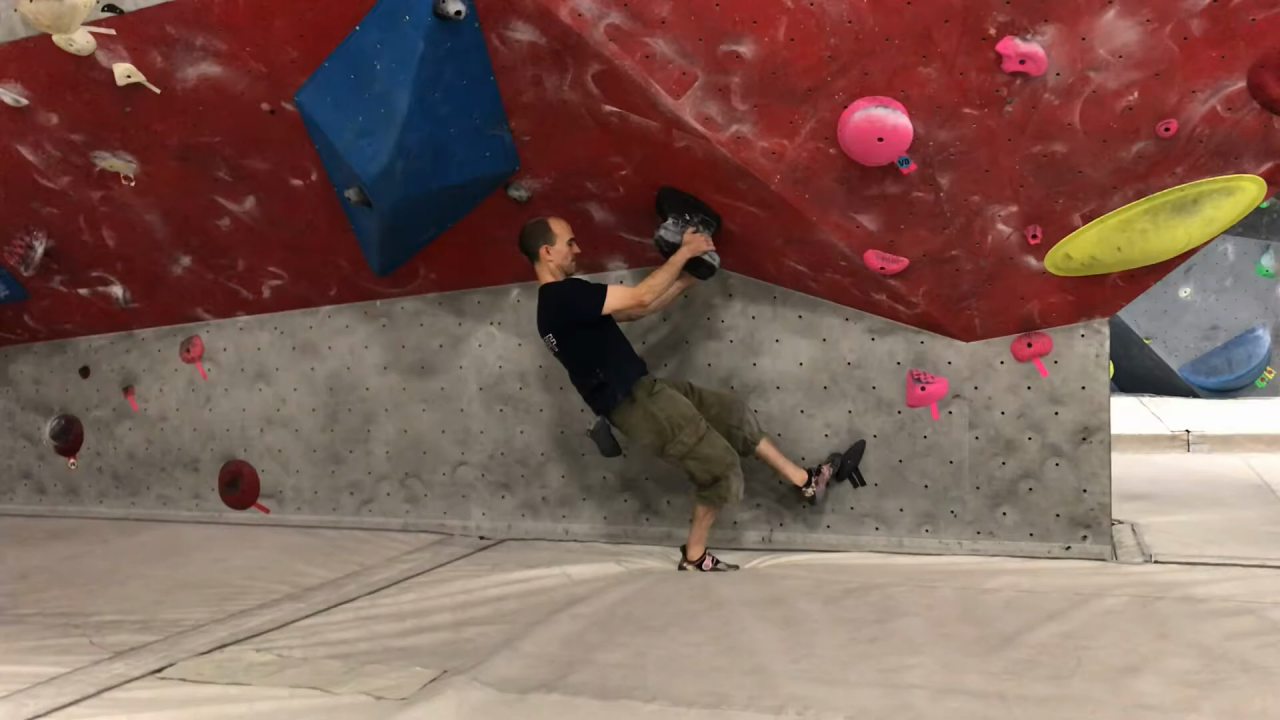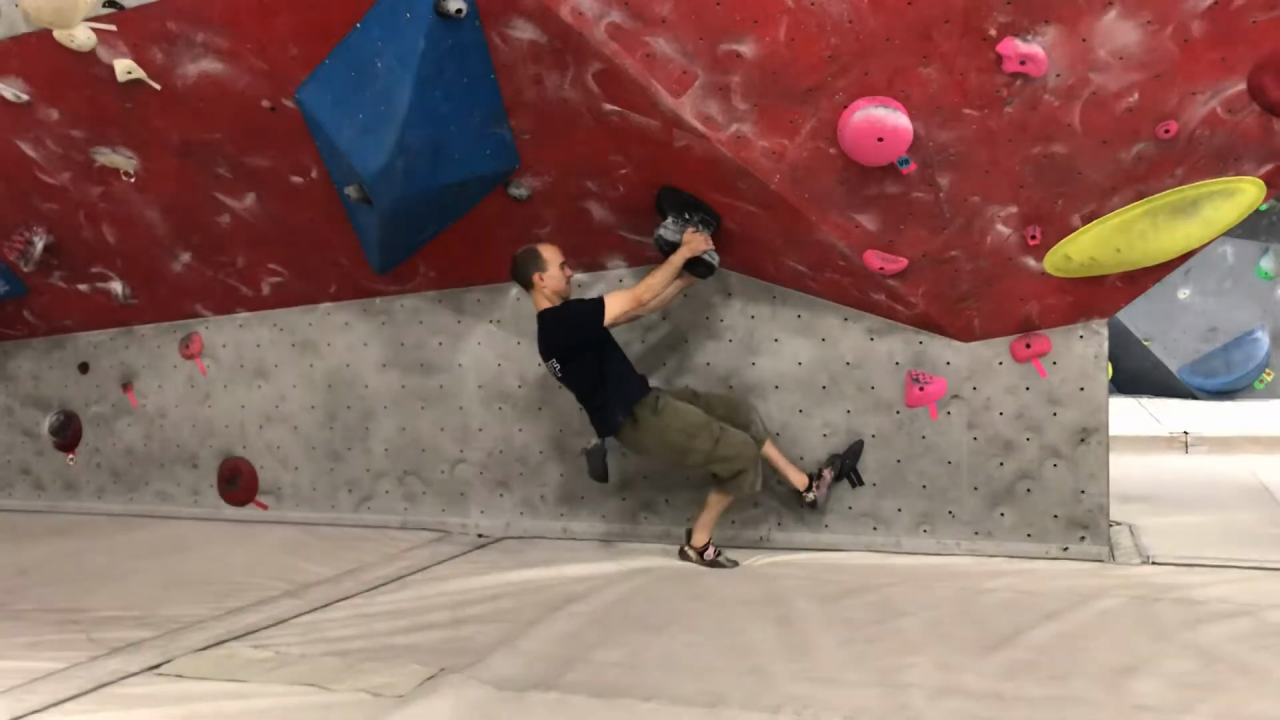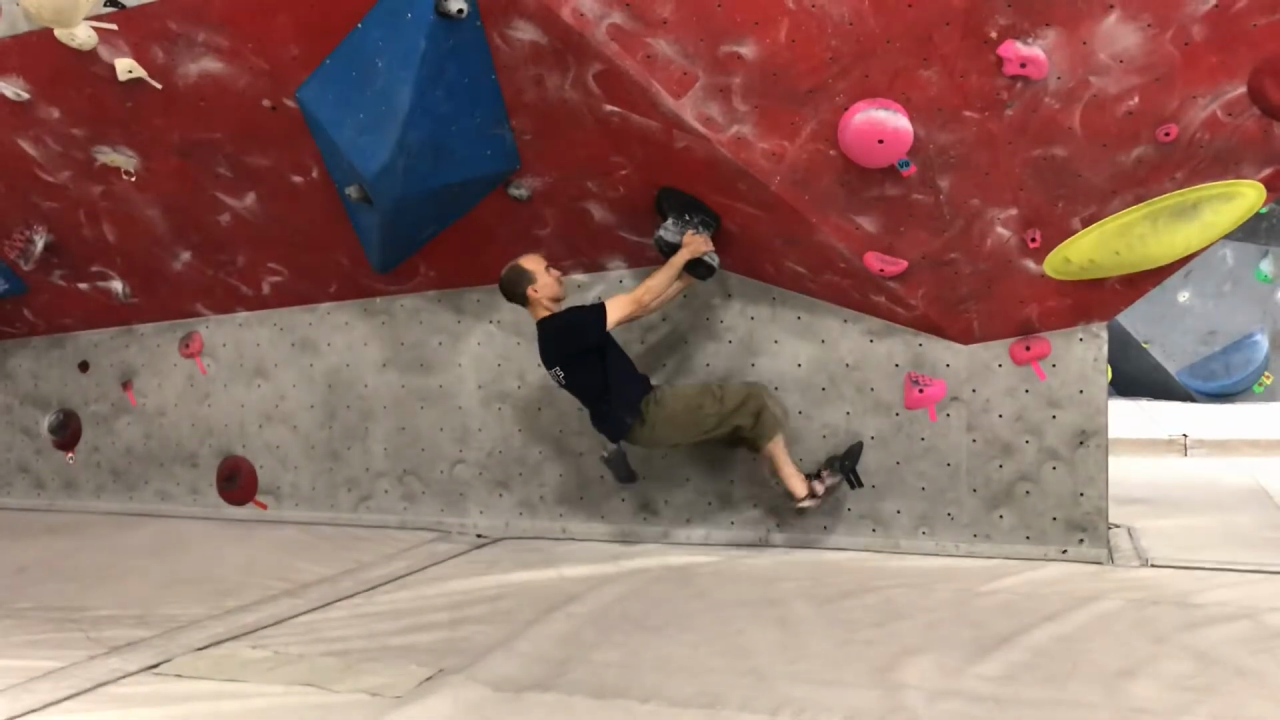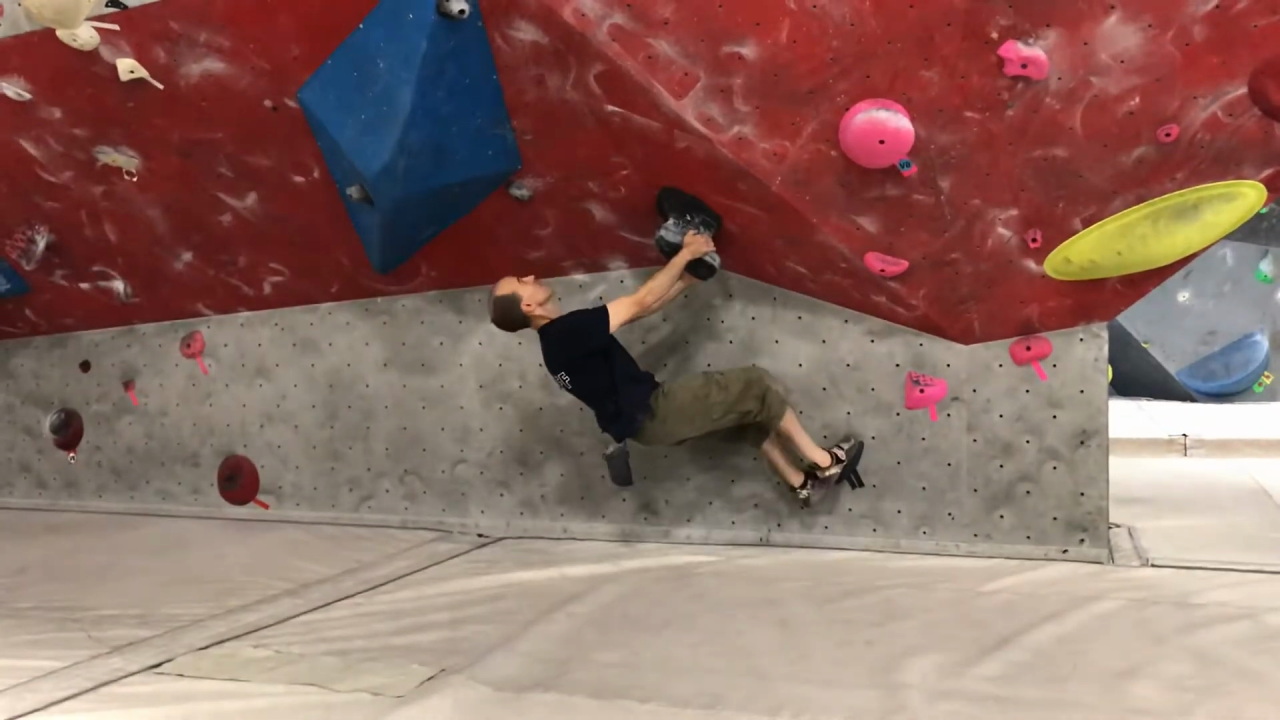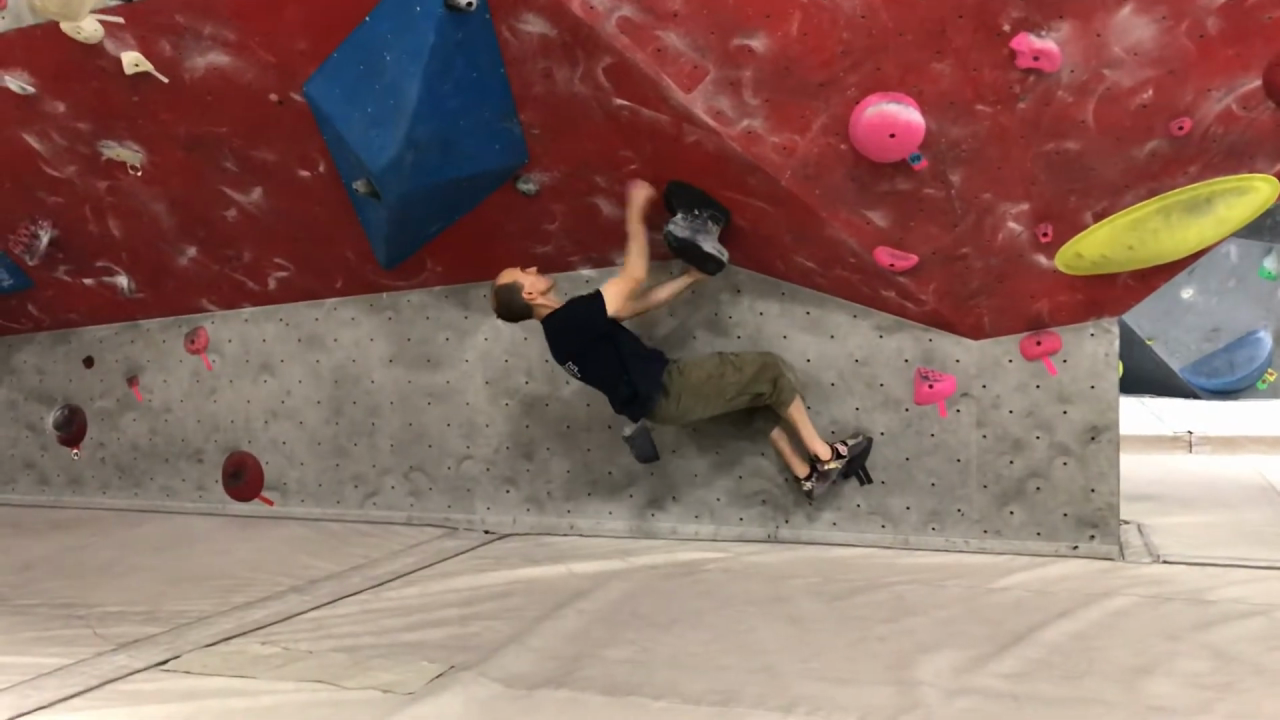
dt=0.4s
person 1, frame 1
left shoulder: (561, 302)
right shoulder: (564, 295)
left elbow: (634, 310)
right elbow: (641, 298)
left wrist: (688, 278)
right wrist: (685, 252)
left hip: (641, 389)
right hip: (634, 401)
left knee: (735, 415)
right knee: (721, 466)
left ankle: (806, 481)
right ankle: (694, 555)
person 1, frame 2
left shoulder: (559, 325)
right shoulder: (561, 321)
left elbow: (636, 310)
right elbow: (637, 299)
left wrist: (688, 276)
right wrist: (684, 251)
left hip: (642, 405)
right hip: (637, 420)
left knee: (740, 414)
right knee: (740, 455)
left ankle: (806, 485)
right ankle: (698, 540)
person 1, frame 3
left shoulder: (561, 331)
right shoulder: (564, 328)
left elbow: (637, 307)
right elbow: (638, 302)
left wrist: (688, 276)
right wrist: (685, 253)
left hip: (642, 415)
right hip: (644, 419)
left knee: (745, 411)
right knee: (755, 401)
left ankle: (802, 485)
right ankle: (802, 489)
person 1, frame 4
left shoulder: (562, 337)
right shoulder: (568, 332)
left elbow: (636, 309)
right elbow: (641, 303)
left wrist: (688, 277)
right wrist: (686, 254)
left hip: (648, 416)
right hip: (653, 415)
left knee: (751, 406)
right knee: (757, 386)
left ankle: (801, 483)
right ankle: (820, 460)
person 1, frame 5
left shoulder: (567, 325)
right shoulder: (571, 319)
left elbow: (635, 304)
right elbow: (635, 280)
left wrist: (691, 277)
right wrist: (635, 212)
left hip: (658, 398)
right hip: (668, 392)
left knee: (760, 390)
right knee: (771, 370)
left ankle: (806, 474)
right ankle: (822, 454)
